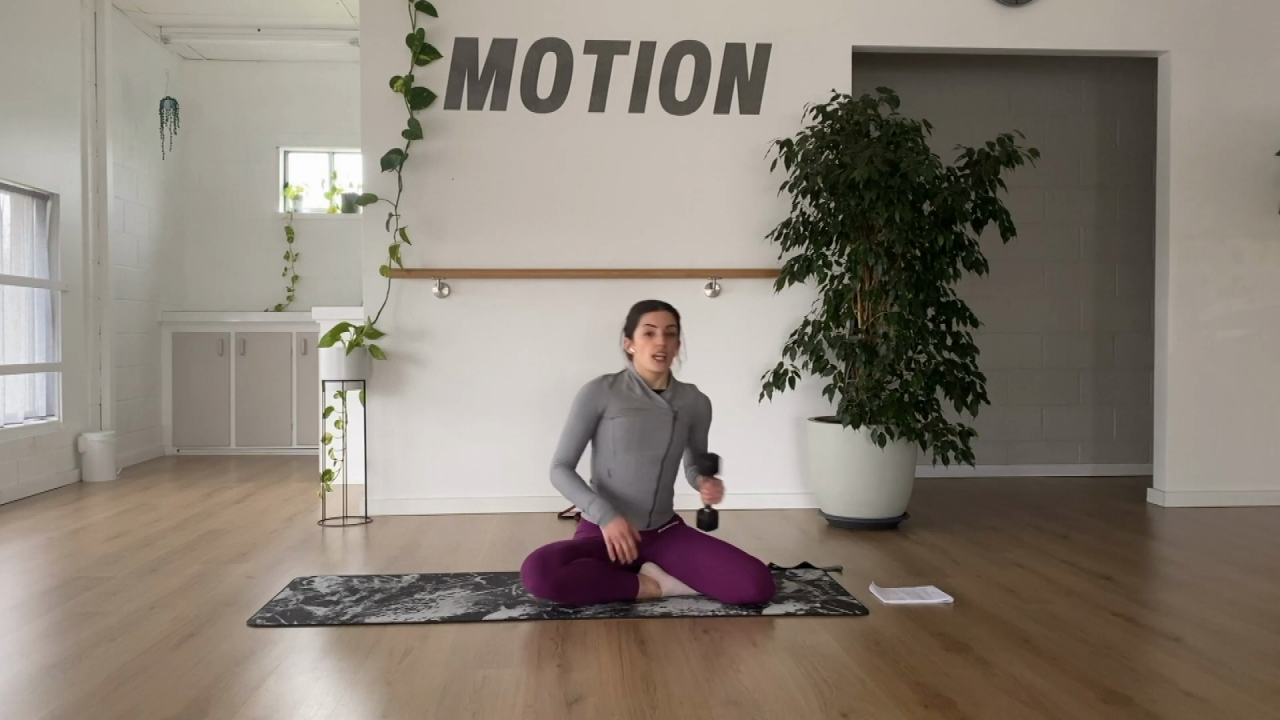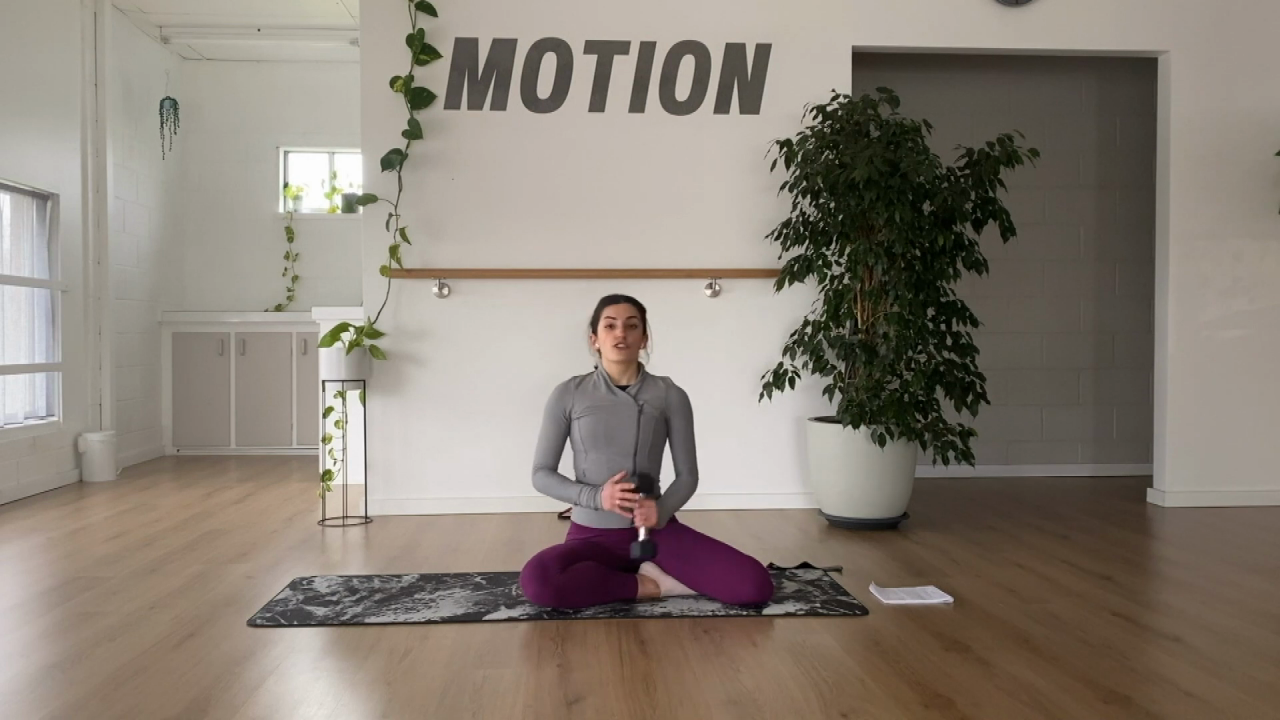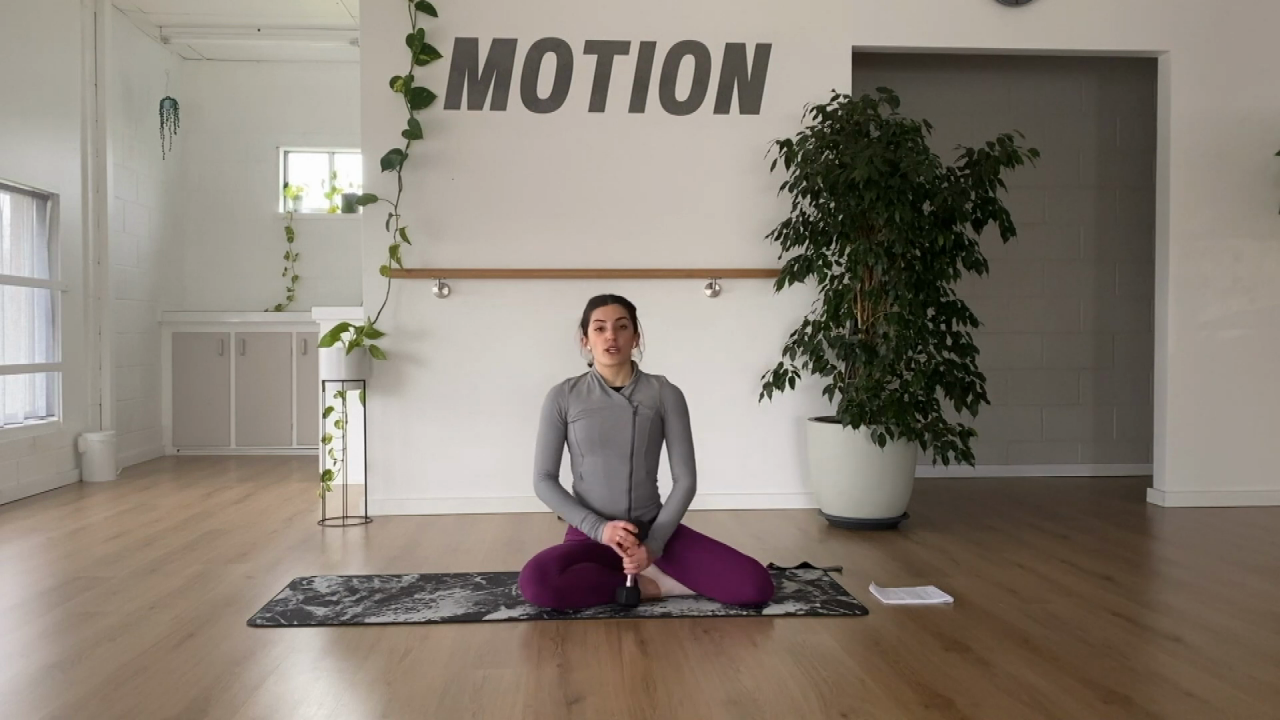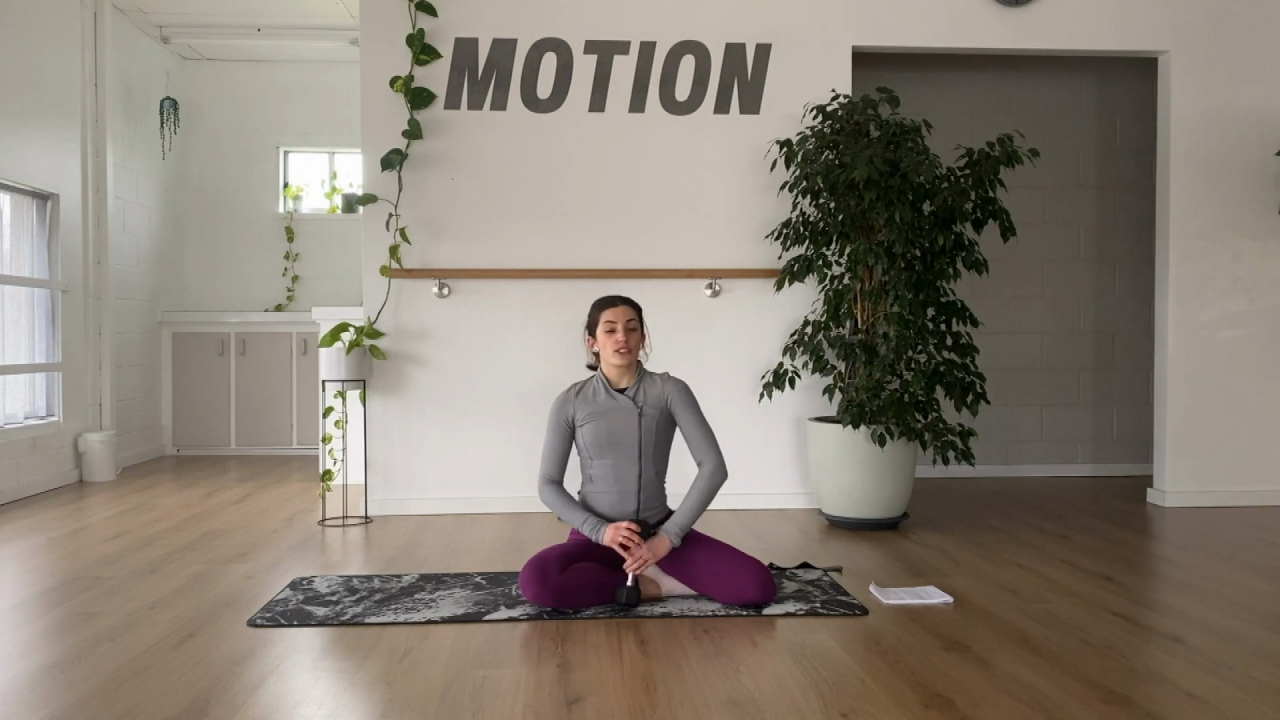
dt=0.3s
person 1, frame 1
left shoulder: (695, 402)
right shoulder: (598, 393)
right elbow: (560, 468)
left wrist: (706, 482)
right wrist: (605, 515)
left hip: (664, 532)
right hip: (602, 532)
left knee: (758, 586)
right knee: (537, 574)
left ankle: (653, 573)
right ankle: (653, 585)
person 1, frame 2
left shoulder: (670, 396)
right shoulder: (567, 395)
left elbow: (687, 475)
right elbow: (541, 473)
left wrist: (660, 506)
right wrist: (596, 496)
left hip: (655, 530)
right hip: (592, 533)
left knee: (756, 586)
right knee: (537, 582)
left ankle: (654, 570)
right ankle: (653, 585)
person 1, frame 3
left shoulder: (665, 394)
right shoulder: (563, 397)
left elbow: (685, 480)
right elbow: (544, 480)
left wrist: (654, 543)
right wrist: (599, 528)
left hip: (654, 529)
right hip: (590, 534)
left knee: (756, 586)
right knee: (536, 583)
left ankle: (648, 571)
right ankle: (653, 584)
person 1, frame 4
left shoulder: (670, 391)
right shoulder: (570, 402)
left elbow: (714, 468)
right elbow: (548, 484)
left wrist: (670, 536)
right wrist: (599, 529)
left hip: (659, 529)
right hip: (594, 535)
left knee: (758, 586)
right knee: (535, 581)
right ankle: (655, 584)
